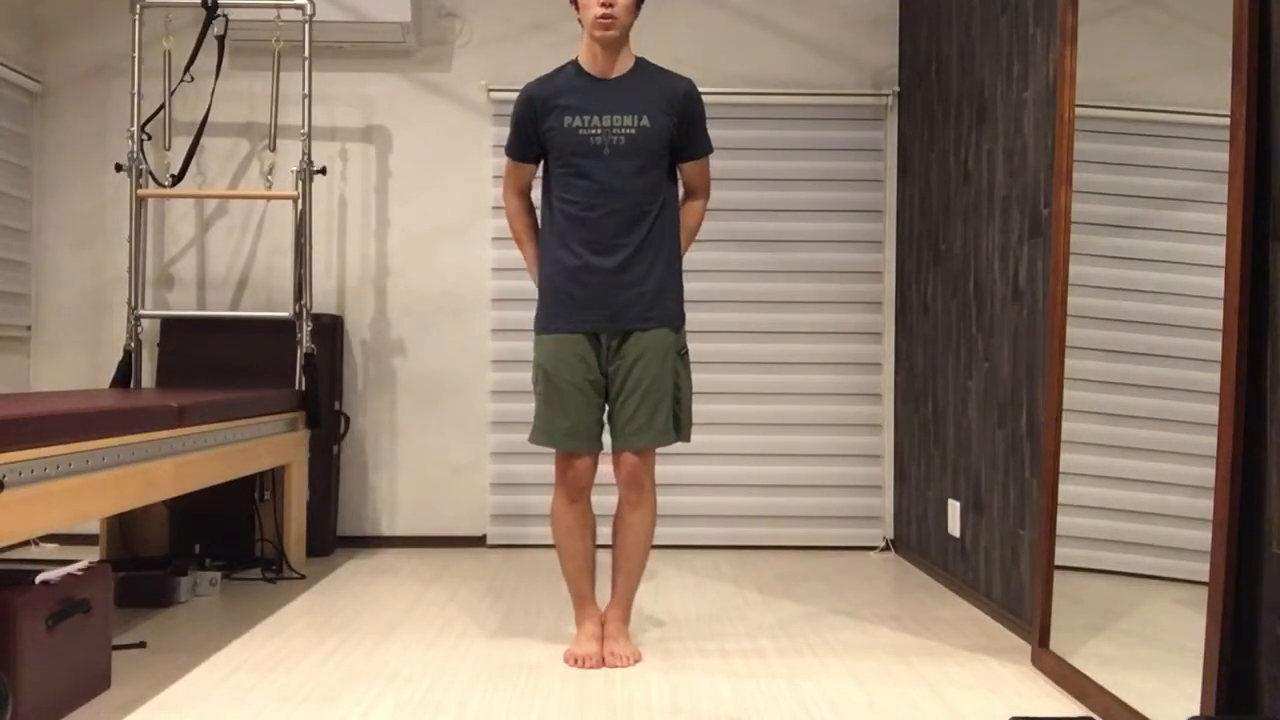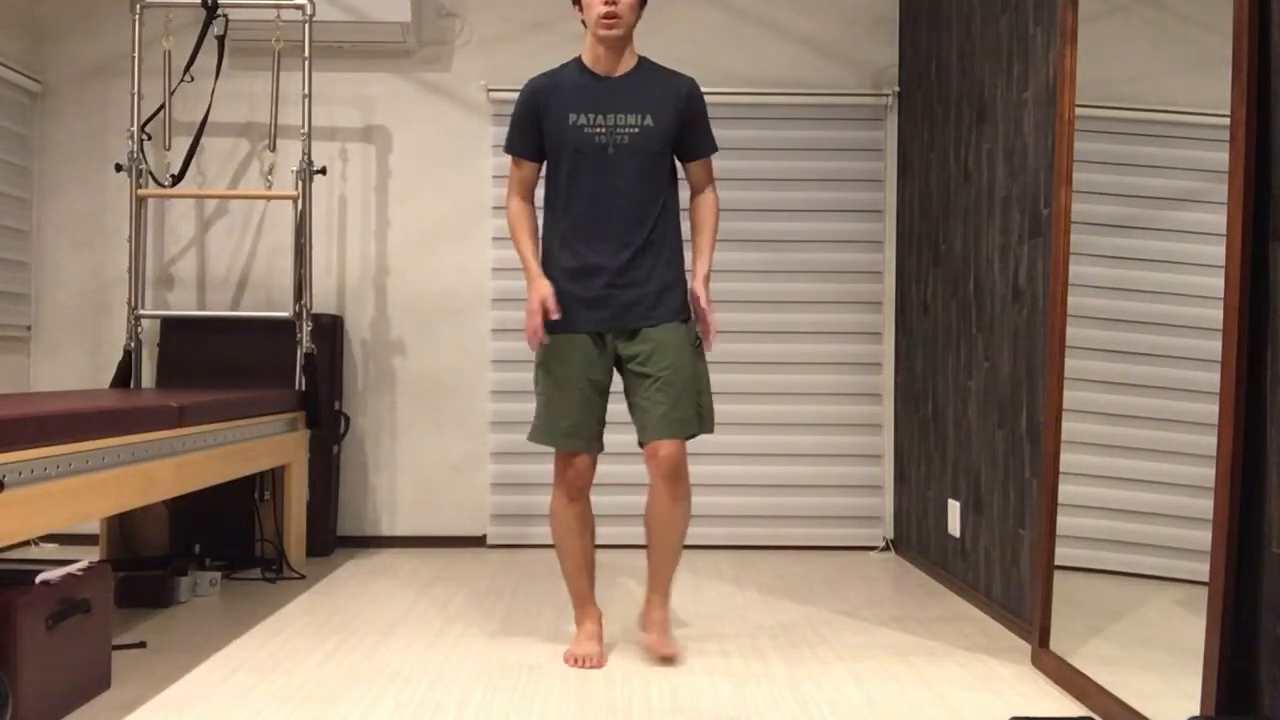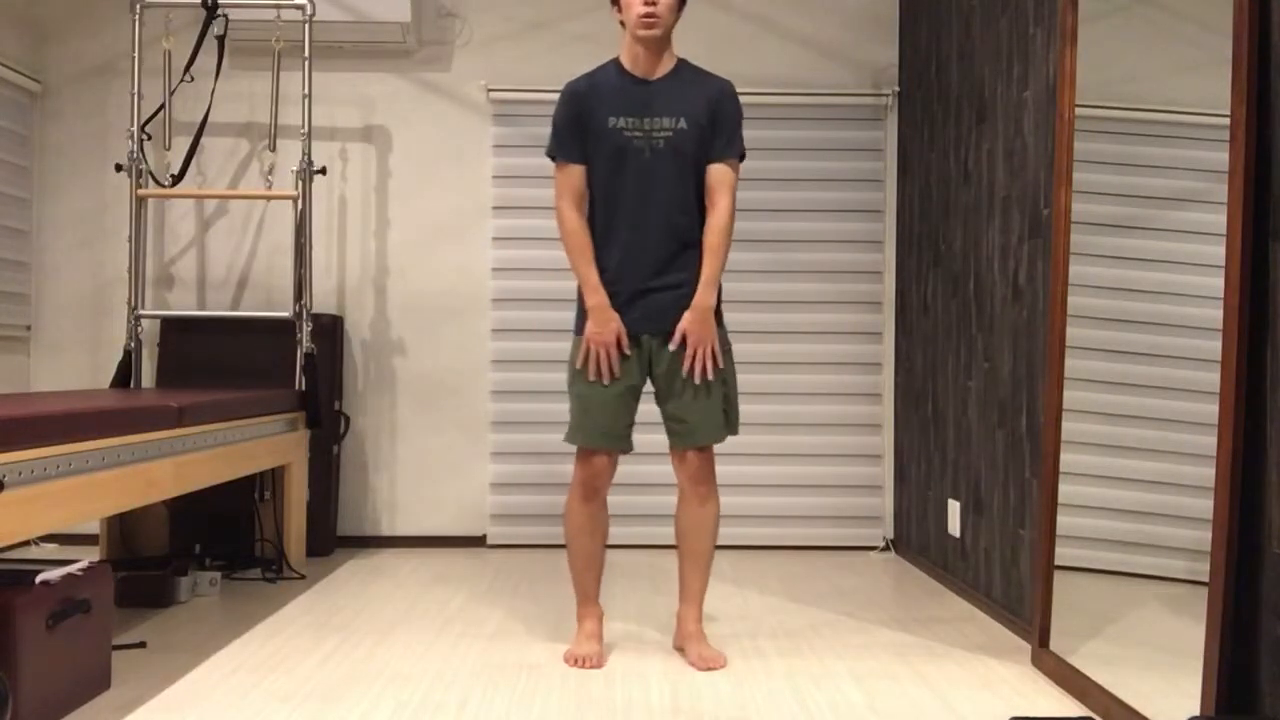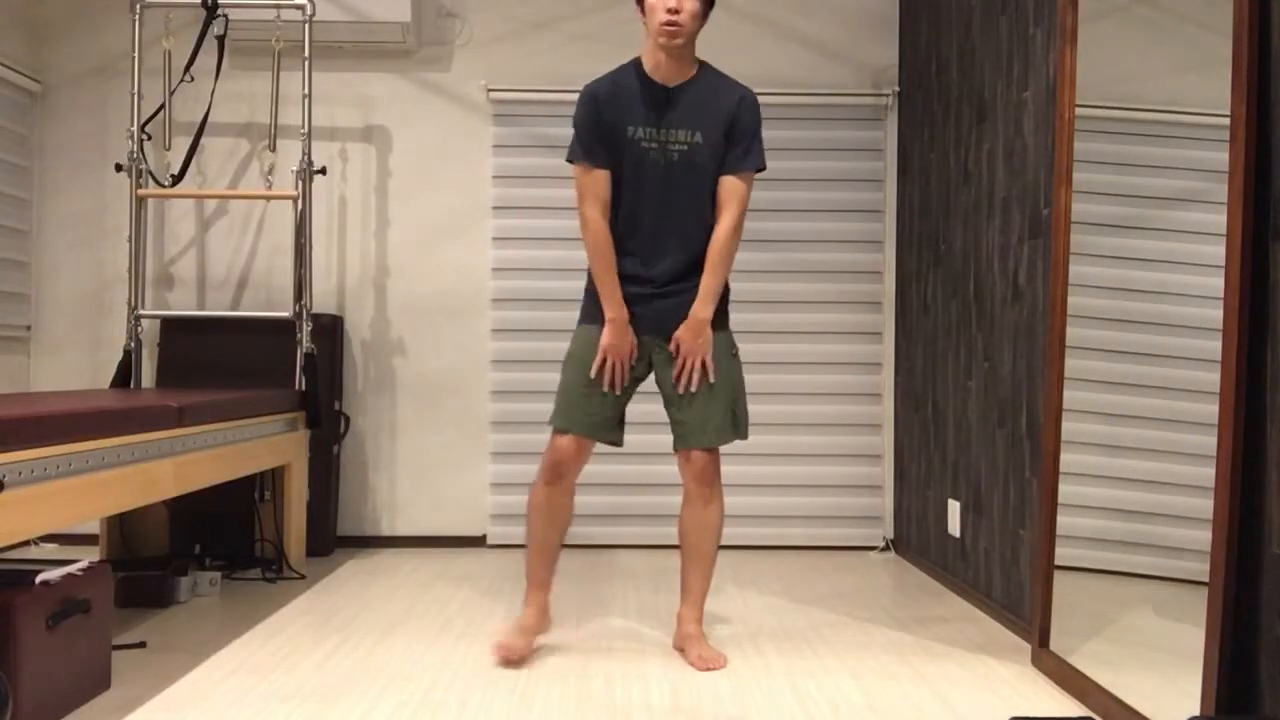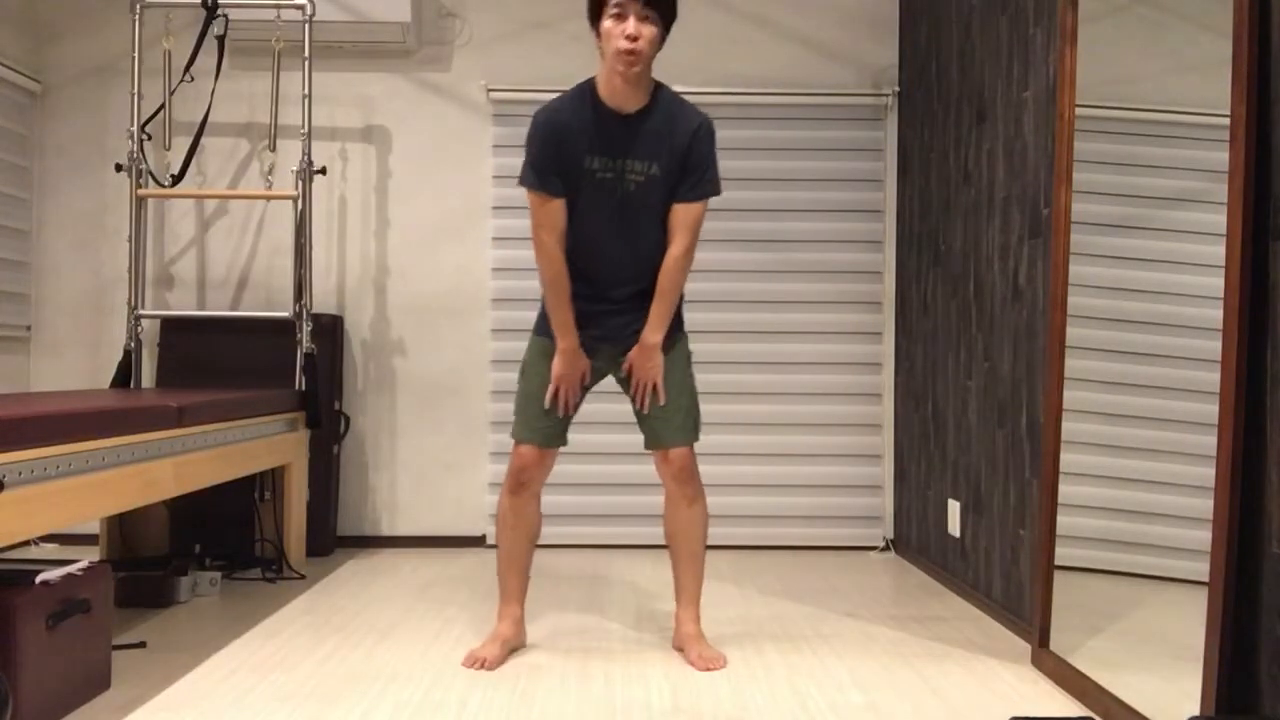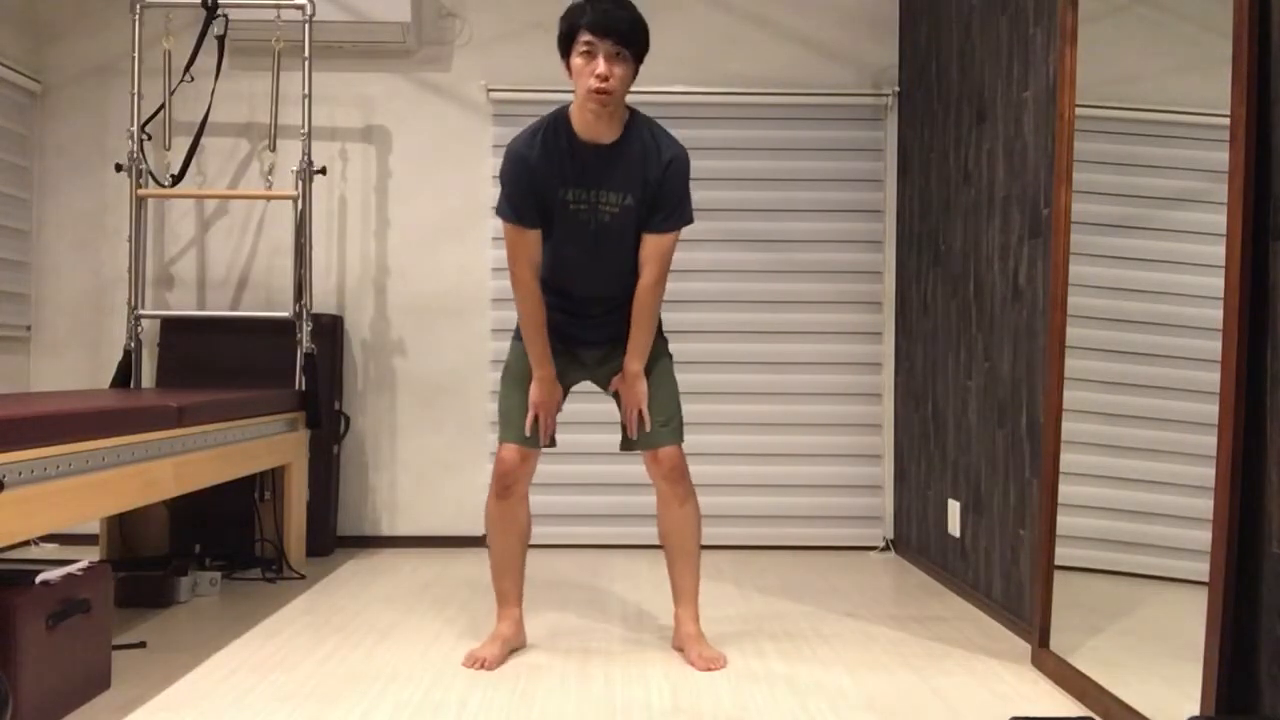
dt=0.4s
person 1, frame 1
left shoulder: (675, 95)
right shoulder: (541, 97)
left elbow: (697, 193)
right elbow: (516, 194)
left wrist: (658, 268)
right wrist: (546, 273)
left hip: (650, 316)
right hip: (566, 316)
left knee: (636, 472)
right knee: (573, 472)
left ankle: (619, 617)
right ankle: (585, 619)
person 1, frame 2
left shoulder: (676, 93)
right shoulder: (544, 94)
left elbow: (703, 189)
right elbow: (519, 195)
left wrist: (701, 272)
right wrist: (536, 277)
left hip: (659, 311)
right hip: (573, 311)
left knee: (669, 462)
right knee: (572, 471)
left ankle: (657, 607)
right ankle: (586, 618)
person 1, frame 3
left shoulder: (713, 96)
right shoulder: (583, 96)
left elbow: (720, 205)
right elbow: (570, 208)
left wrist: (703, 303)
right wrist: (597, 306)
left hip: (687, 311)
right hip: (609, 310)
left knee: (695, 465)
right knee: (591, 471)
left ankle: (689, 622)
right ankle: (590, 619)
person 1, frame 4
left shoulder: (734, 104)
right shoulder: (603, 98)
left elbow: (730, 218)
right elbow: (594, 214)
left wrist: (701, 318)
right wrist: (615, 318)
left hip: (695, 313)
right hip: (611, 309)
left knee: (701, 467)
right knee: (562, 455)
left ankle: (690, 624)
right ankle: (534, 607)
person 1, frame 5
left shoulder: (689, 129)
right shoulder: (556, 122)
left elbow: (680, 244)
right elbow: (548, 243)
left wrist: (652, 341)
right wrist: (567, 345)
left hip: (653, 322)
right hip: (567, 320)
left knee: (680, 466)
right knee: (525, 465)
left ankle: (688, 624)
right ankle: (510, 620)
person 1, frame 6
left shoulder: (664, 156)
right shoulder: (529, 153)
left elbow: (652, 274)
right elbow: (524, 272)
left wrist: (634, 367)
right wrist: (543, 374)
left hip: (631, 332)
right hip: (548, 329)
left knee: (669, 465)
right knee: (510, 467)
left ankle: (687, 624)
right ankle: (509, 622)
